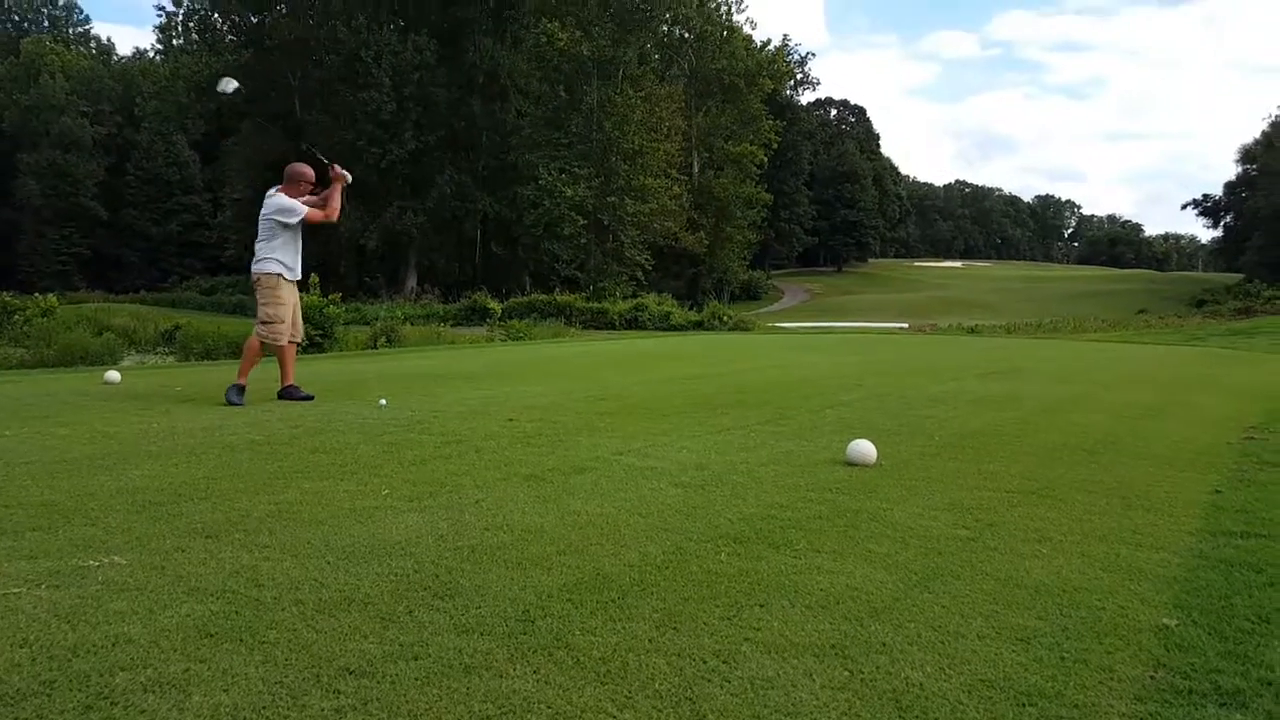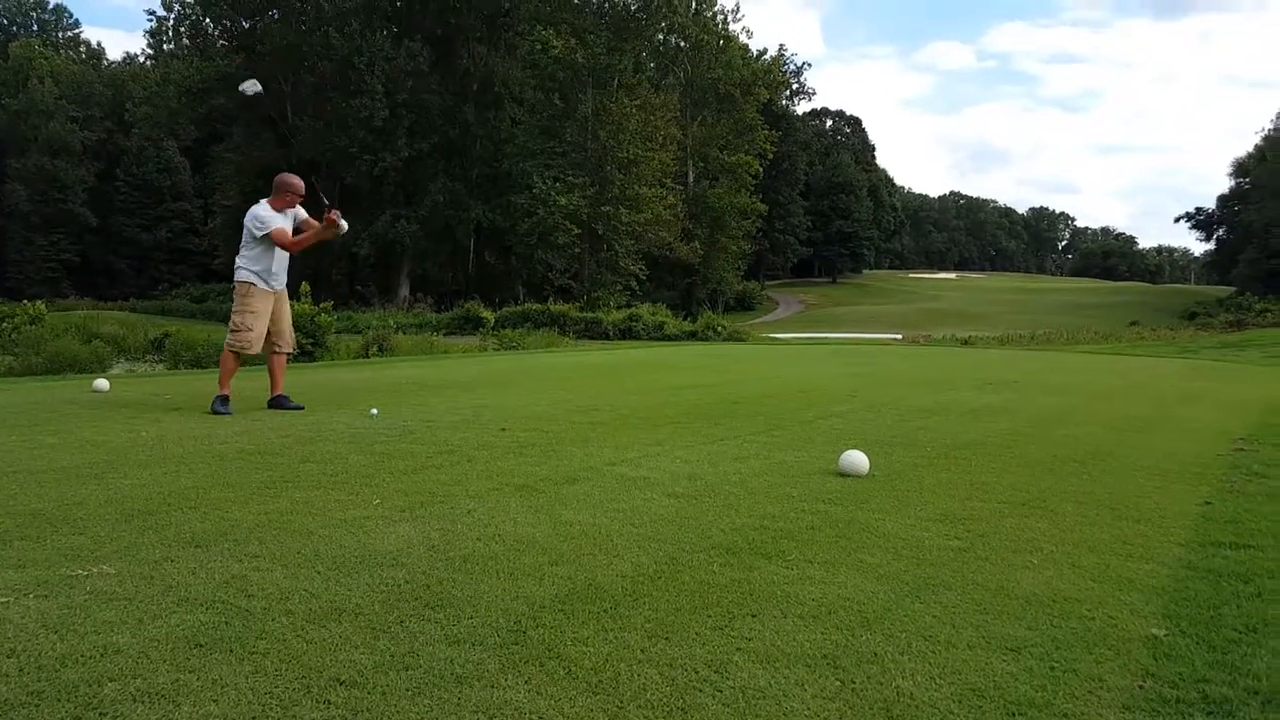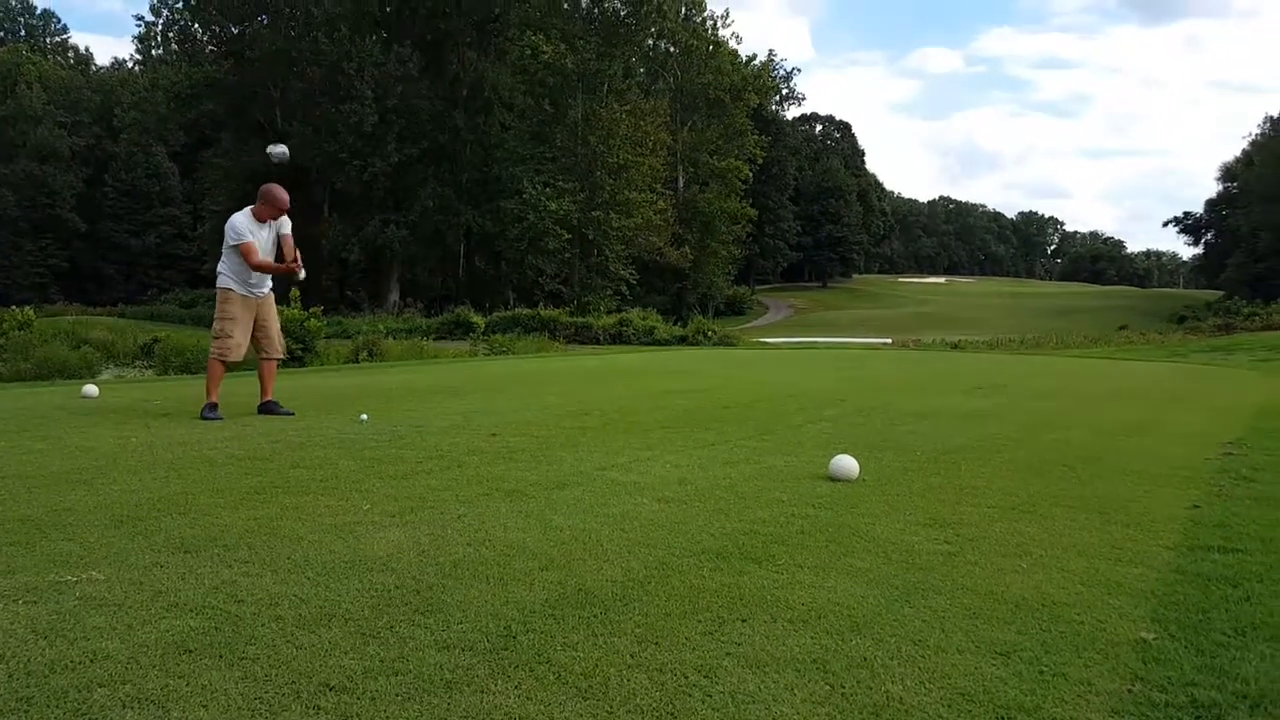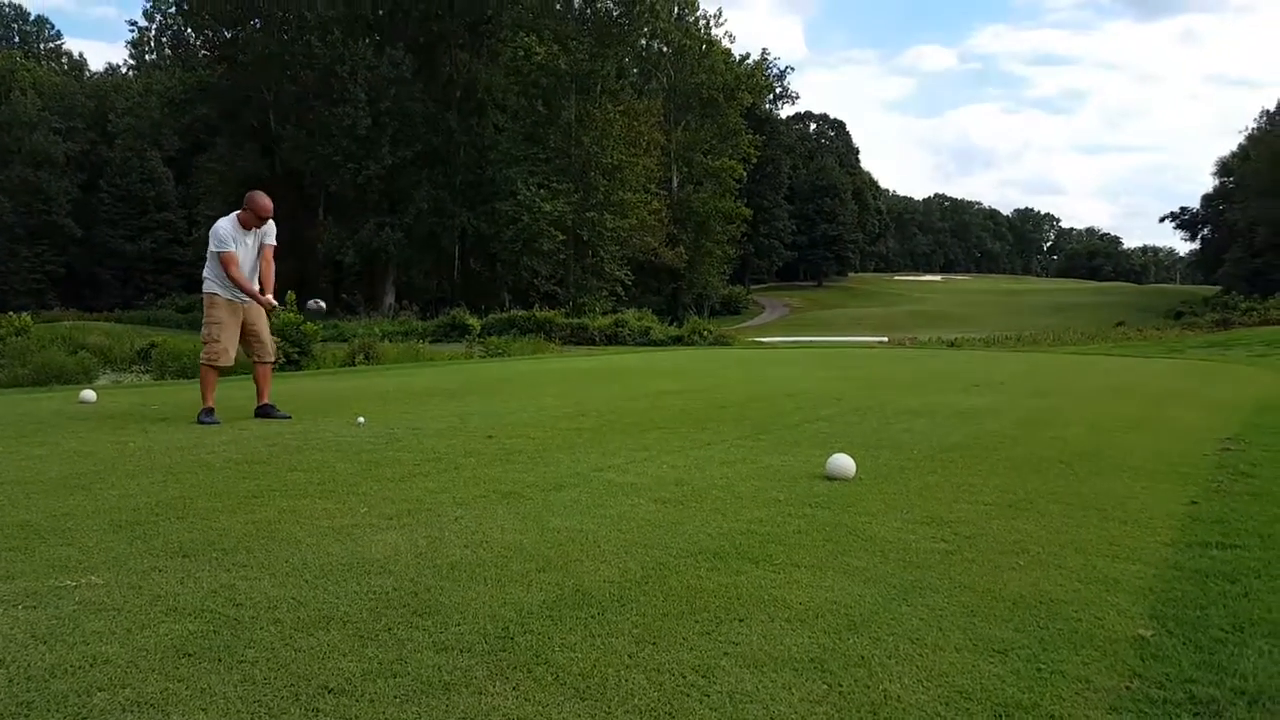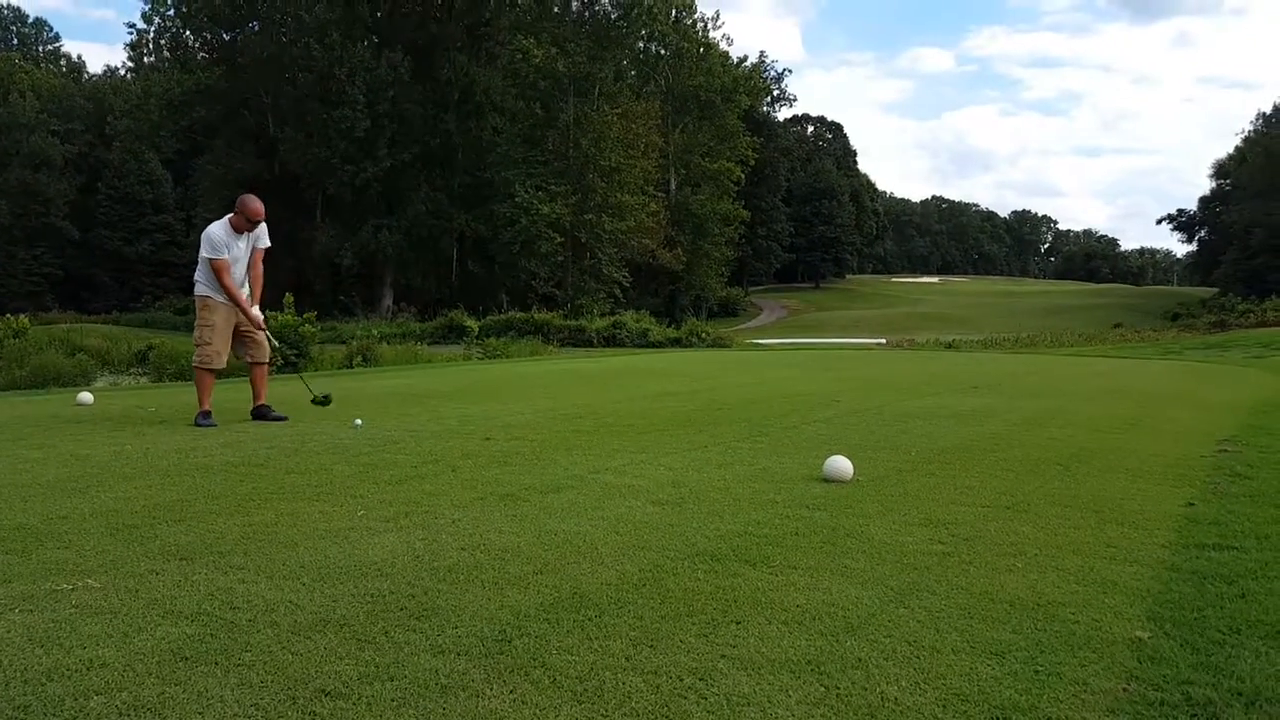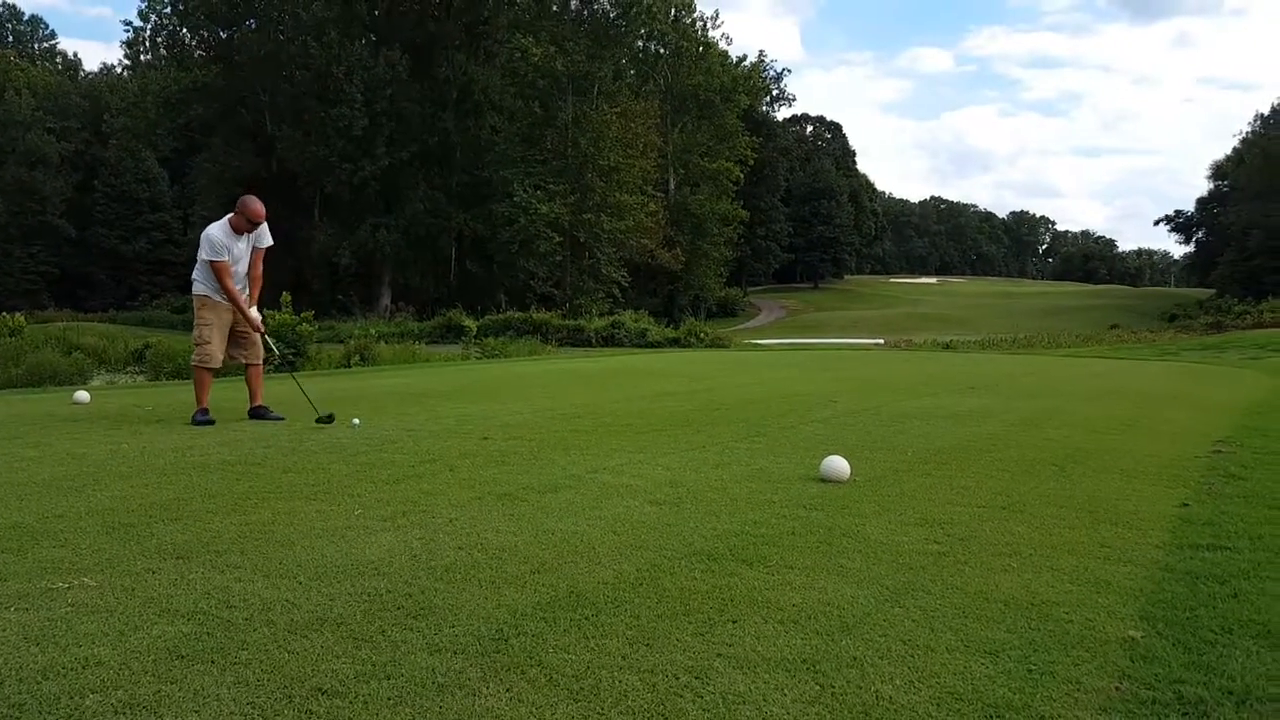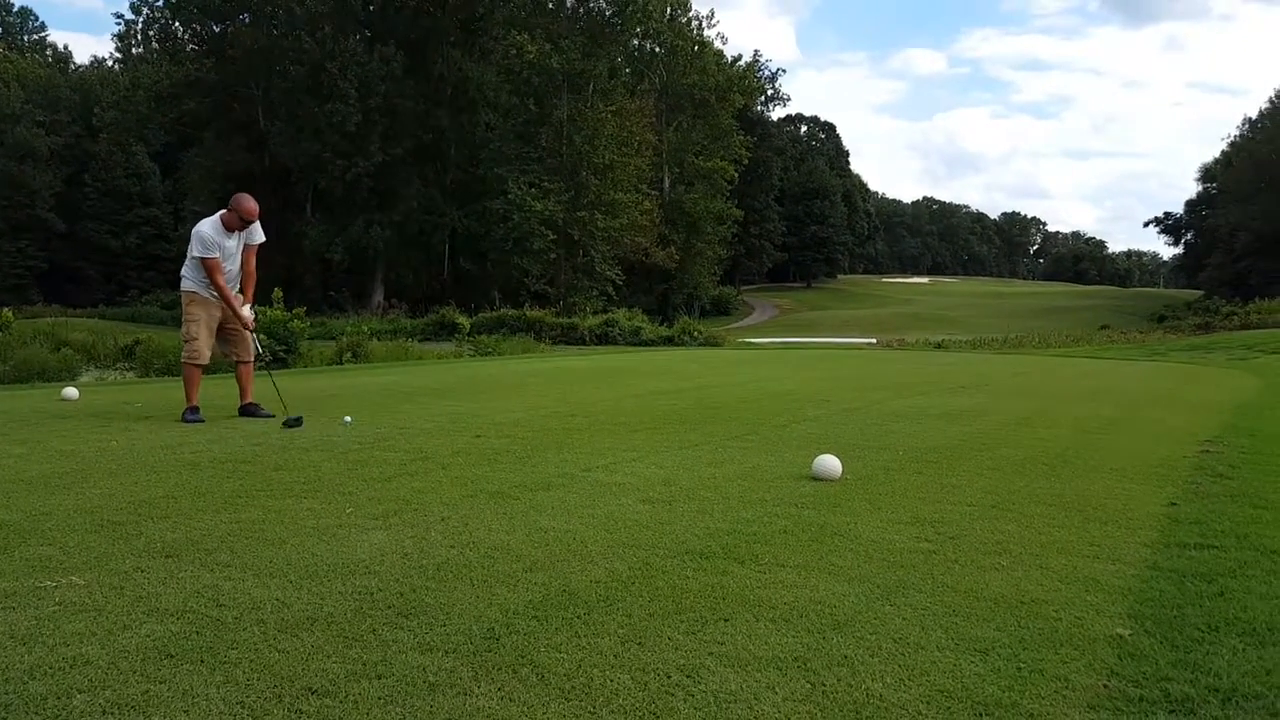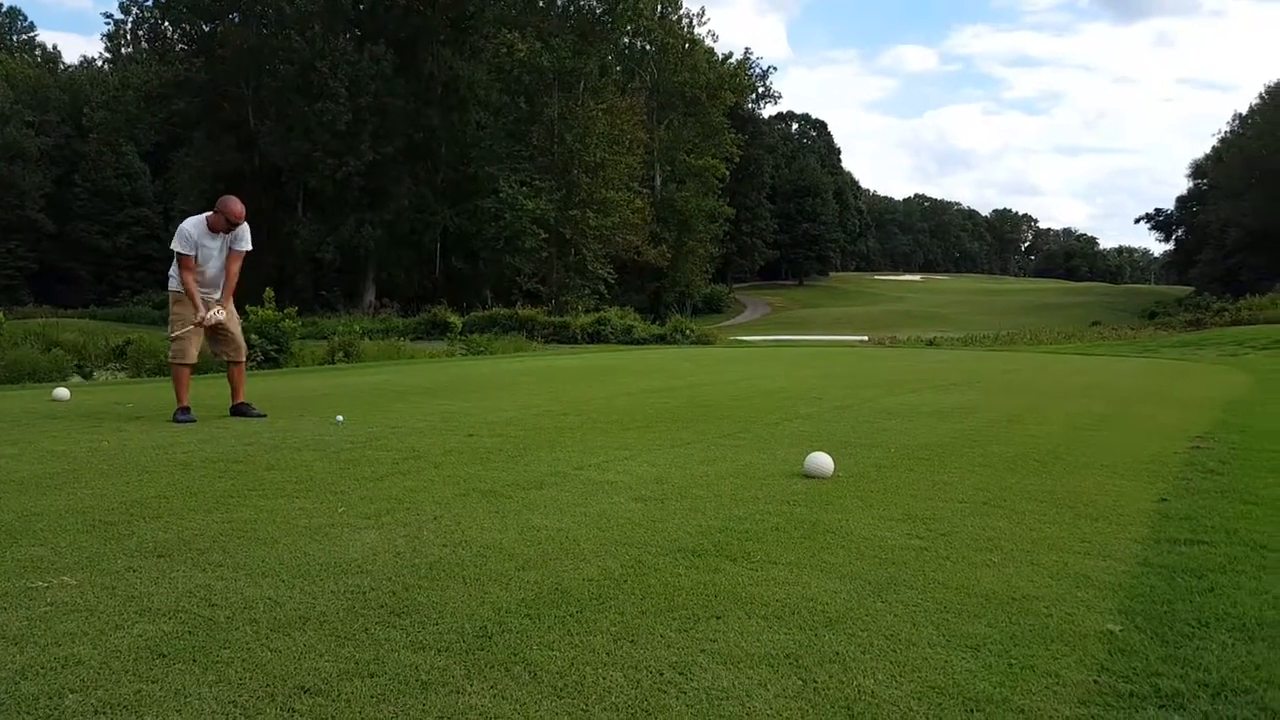
dt=0.2s
person 1, frame 1
left shoulder: (286, 195)
right shoulder: (283, 203)
left elbow: (321, 203)
right elbow: (330, 217)
left wrist: (335, 185)
right wrist: (338, 183)
left hip: (287, 275)
right hip: (270, 274)
left knee: (291, 332)
right knee: (268, 331)
left ankle: (287, 385)
right ankle: (238, 385)
person 1, frame 2
left shoulder: (293, 210)
right shoulder: (260, 214)
left elbow: (315, 229)
right elbow: (290, 245)
left wrist: (328, 225)
right wrist: (322, 229)
left hip: (277, 286)
right hip: (252, 284)
left knee: (283, 341)
right knee: (242, 339)
left ankle: (277, 395)
right ankle: (222, 396)
person 1, frame 3
left shoulder: (281, 220)
right shoulder: (238, 222)
left elbow: (289, 248)
right elbow: (254, 262)
left wrist: (294, 263)
right wrist: (283, 268)
left hip: (264, 291)
right hip: (234, 291)
left knee: (272, 346)
right knee: (225, 347)
left ankle: (267, 401)
right ankle: (211, 403)
person 1, frame 4
left shoulder: (267, 226)
right shoulder: (222, 229)
left elbow: (267, 261)
right elbow: (232, 272)
left wrist: (268, 295)
right wrist: (258, 298)
left hip: (251, 296)
right hip: (221, 295)
left knee: (264, 349)
right knee: (216, 352)
left ankle: (263, 404)
right ankle: (207, 408)
person 1, frame 5
left shoulder: (259, 229)
right shoulder: (214, 234)
left elbow: (256, 267)
right elbow: (224, 279)
left wrist: (255, 305)
right wrist: (248, 313)
left hip: (242, 297)
right hip: (213, 298)
left knee: (259, 350)
right knee: (208, 355)
left ankle: (260, 406)
right ankle: (204, 411)
person 1, frame 6
left shoulder: (260, 229)
right shoulder: (214, 235)
left elbow: (256, 268)
right elbow: (225, 282)
left wrist: (253, 306)
right wrist: (247, 316)
left hip: (241, 296)
right hip: (211, 297)
left knee: (254, 351)
right knee: (207, 353)
left ankle: (256, 406)
right ankle: (202, 409)
person 1, frame 7
left shoulder: (252, 227)
right shoulder: (205, 232)
left elbow: (249, 265)
right elbow: (215, 278)
left wrist: (247, 303)
right wrist: (237, 312)
left hip: (231, 294)
right hip: (200, 293)
left knee: (245, 347)
right knee: (196, 350)
left ankle: (247, 403)
right ankle: (191, 407)
person 1, frame 8
left shoulder: (241, 231)
right shoulder: (188, 229)
left elbow: (233, 271)
right elbow: (186, 273)
left wrist: (224, 305)
right wrist: (199, 307)
left hip: (219, 296)
right hip: (187, 295)
left knee: (237, 346)
right knee: (184, 350)
left ankle: (239, 403)
right ankle: (182, 407)
